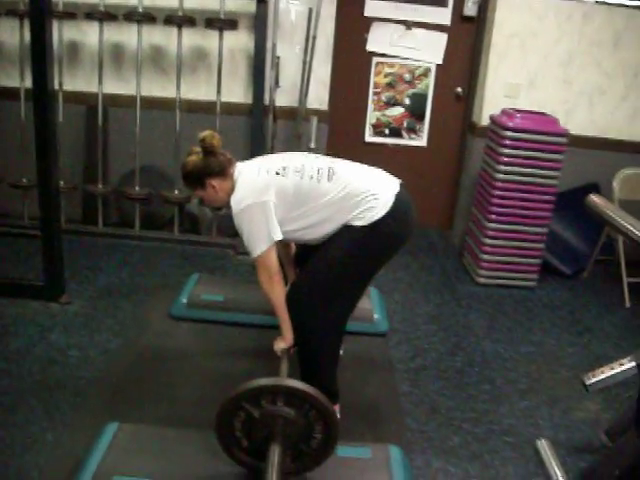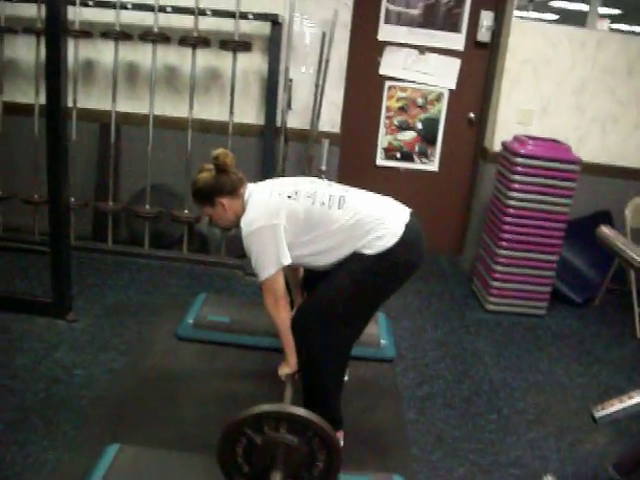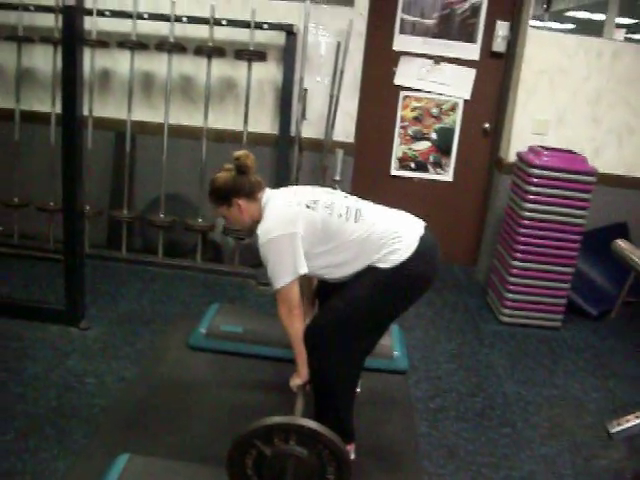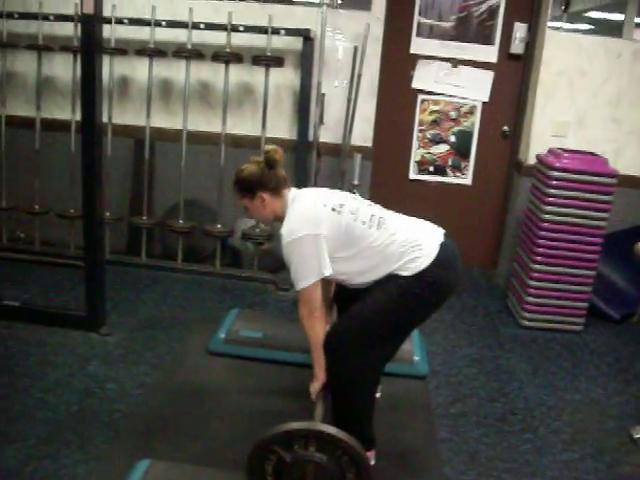
dt=0.2s
person 1, frame 1
left shoulder: (246, 200)
right shoulder: (255, 172)
left elbow: (270, 275)
right elbow: (282, 230)
left wrist: (287, 334)
right wrist: (293, 277)
left hip: (379, 219)
right hip: (384, 196)
left knee: (307, 299)
right knee: (308, 264)
right ankle: (325, 341)
person 1, frame 2
left shoulder: (257, 222)
right shoulder: (266, 194)
left elbow: (275, 299)
right elbow: (291, 256)
left wrist: (291, 359)
right wrist: (299, 302)
left hip: (390, 249)
right hip: (394, 225)
left knee: (312, 325)
right knee: (316, 289)
left ankle: (325, 427)
right ankle: (330, 365)
person 1, frame 3
left shoulder: (274, 229)
right shoulder: (282, 201)
left elbow: (289, 308)
right elbow: (305, 267)
left wrist: (303, 369)
right wrist: (311, 314)
left hip: (405, 264)
right hip: (409, 239)
left knee: (324, 338)
right knee: (329, 298)
left ankle: (337, 440)
right ankle: (343, 376)
person 1, frame 4
left shoulder: (297, 229)
right shoulder: (307, 201)
left elbow: (311, 309)
right elbow: (326, 274)
left wrist: (320, 372)
right wrist: (328, 321)
left hip: (426, 272)
right hip: (429, 247)
left knee: (344, 345)
right knee: (349, 299)
left ankle: (357, 446)
right ankle: (365, 381)
